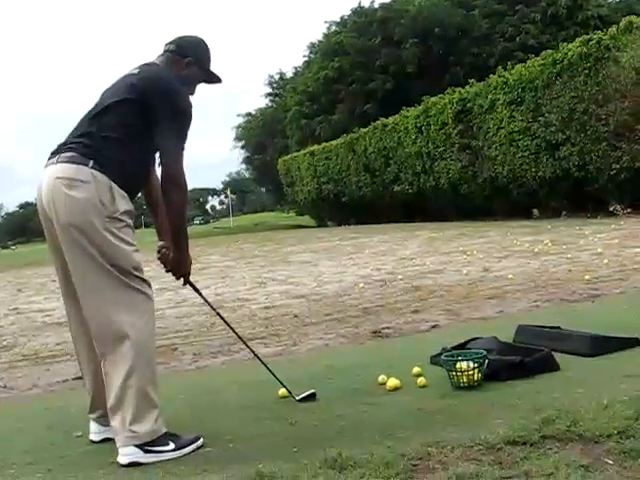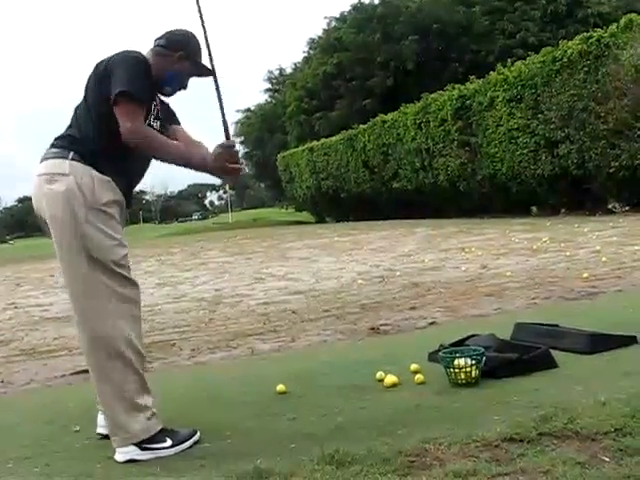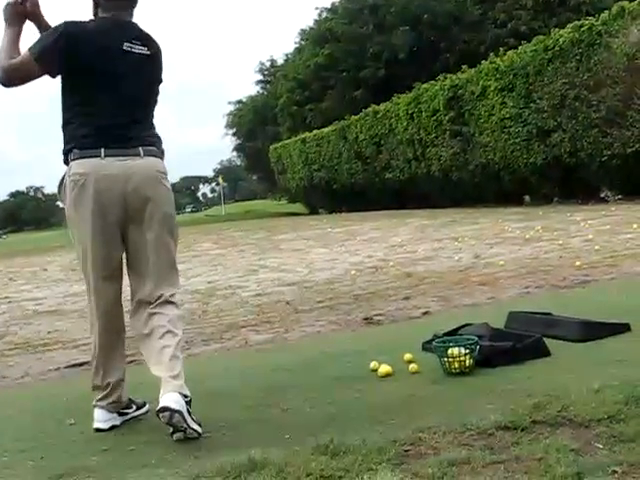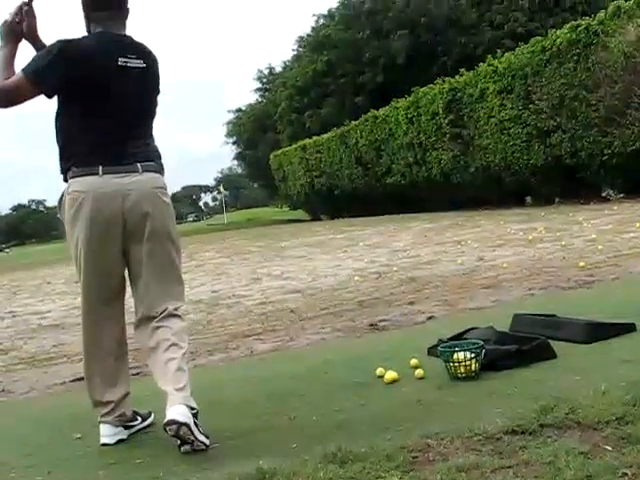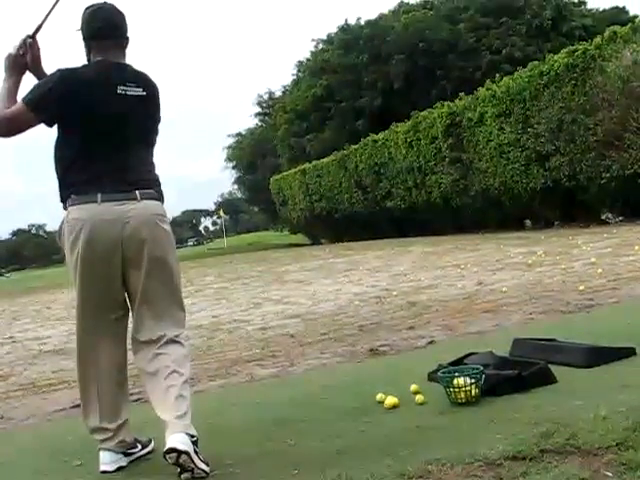
dt=1s
person 1, frame 1
left shoulder: (137, 82)
right shoulder: (169, 92)
left elbow: (146, 171)
right elbow: (172, 178)
left wrist: (163, 238)
right wrist: (180, 247)
left hip: (56, 183)
right hip: (85, 187)
left knee: (91, 310)
right knee: (128, 308)
left ankle: (107, 415)
right ankle: (139, 435)
person 1, frame 2
left shoulder: (157, 104)
right shoulder: (130, 65)
left elbow: (184, 143)
right elbow: (132, 133)
left wrist: (217, 159)
right wrist: (207, 162)
left hip: (88, 189)
right hip: (75, 181)
left knee: (112, 303)
right knee: (112, 306)
left ankle: (116, 409)
right ankle: (136, 434)
person 1, frame 3
left shoulder: (75, 35)
right shoulder: (150, 48)
left hip: (91, 172)
right hip: (146, 168)
left knee: (101, 292)
right knee: (157, 290)
left ankle: (109, 401)
right ankle: (172, 391)
person 1, frame 4
left shoulder: (71, 53)
right shoulder: (146, 59)
right wrist: (37, 42)
left hip: (90, 190)
right hip: (145, 184)
left knee: (100, 308)
right knee: (161, 303)
left ankle: (114, 415)
right ankle: (179, 404)
person 1, frame 5
left shoulder: (69, 83)
right shoulder: (147, 87)
right wrist: (43, 76)
left hip: (88, 216)
right hip: (145, 211)
left knee: (98, 334)
right knee: (161, 327)
right ankle: (179, 432)
